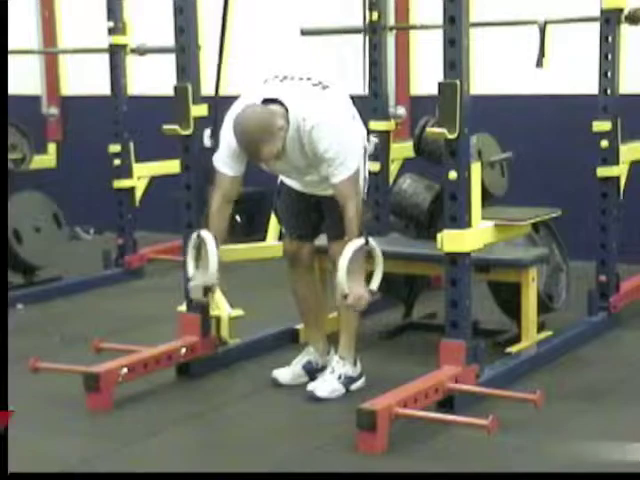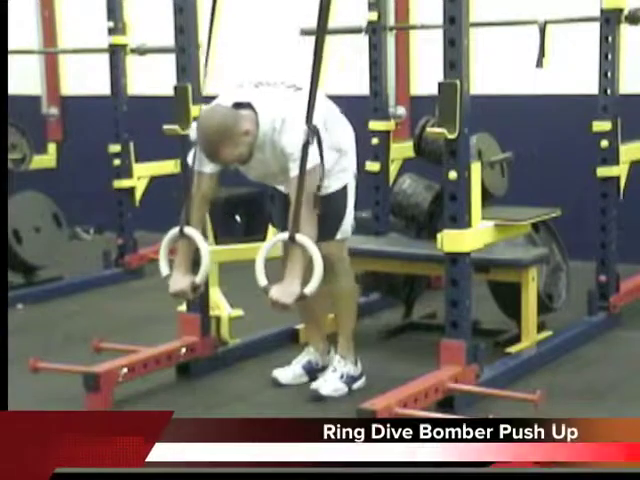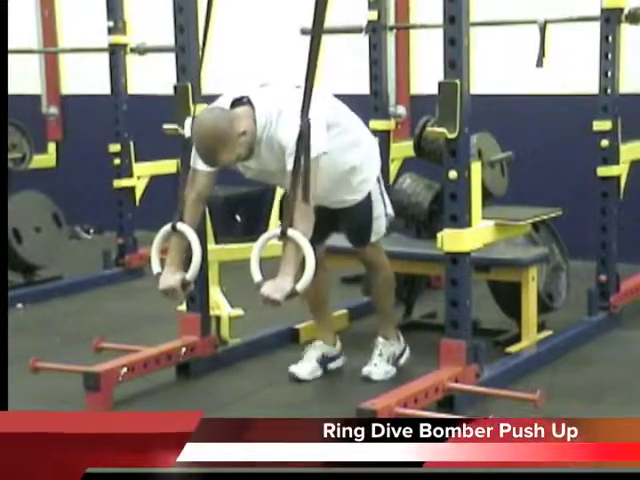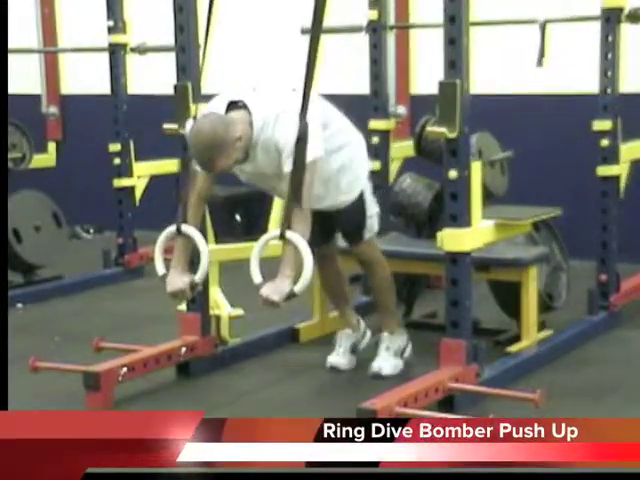
dt=0.7s
person 1, frame 1
left shoulder: (324, 124)
right shoulder: (236, 126)
left elbow: (350, 204)
right elbow: (223, 196)
left wrist: (356, 277)
left hip: (344, 168)
right hip: (296, 176)
left knee: (340, 253)
right knee: (296, 254)
left ankle: (347, 361)
right ankle: (318, 352)
person 1, frame 2
left shoulder: (291, 124)
right shoulder: (213, 129)
left elbow: (305, 206)
right elbow: (200, 199)
left wrist: (291, 281)
right wrist: (182, 269)
left hip: (331, 165)
right hip: (285, 176)
left knee: (331, 254)
right knee: (299, 257)
left ankle: (346, 361)
right ankle: (320, 352)
person 1, frame 3
left shoulder: (292, 122)
right shoulder: (215, 127)
left elbow: (302, 202)
right elbow: (194, 196)
left wrist: (285, 277)
right wrist: (173, 266)
left hip: (352, 170)
right hip: (307, 181)
left knee: (369, 254)
left ankle: (391, 341)
right ankle: (326, 345)
person 1, frame 4
left shoulder: (287, 124)
right shoulder: (208, 128)
left elbow: (300, 202)
right elbow: (195, 198)
left wrist: (285, 278)
right wrist: (179, 268)
left hip: (342, 169)
right hip: (298, 183)
left knee: (364, 251)
right knee: (322, 254)
left ankle: (394, 335)
right ankle: (352, 328)
